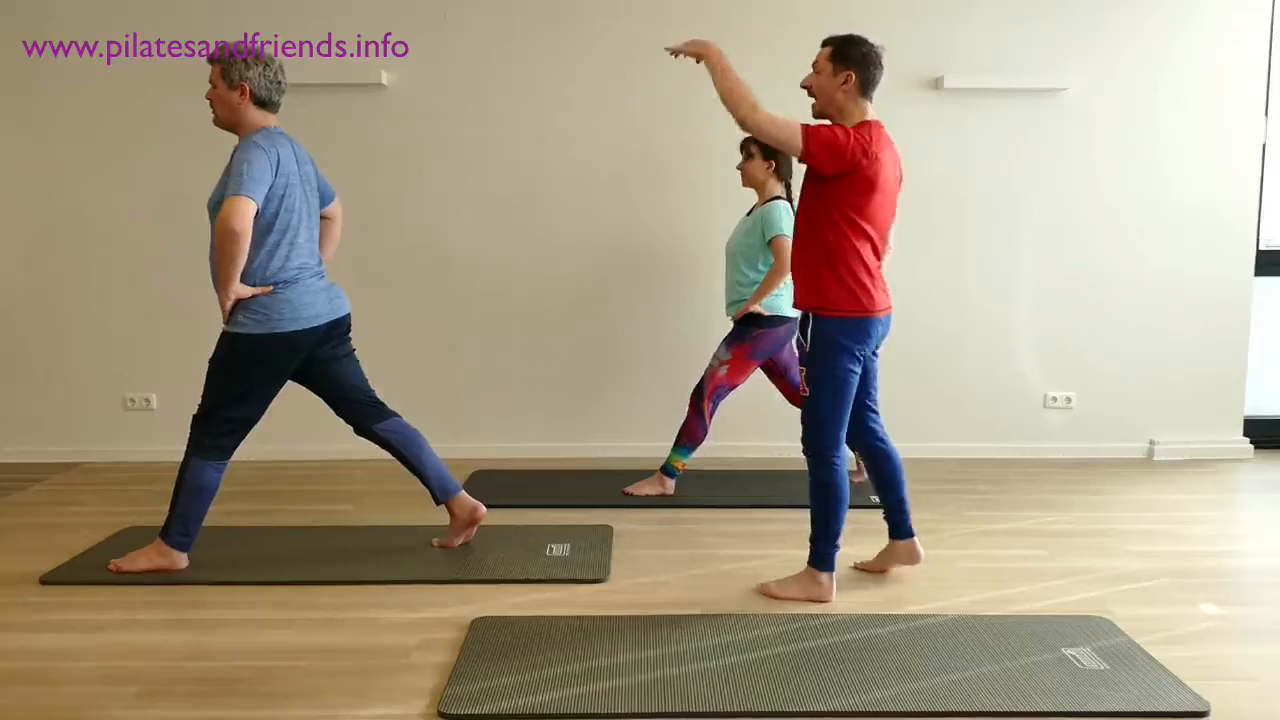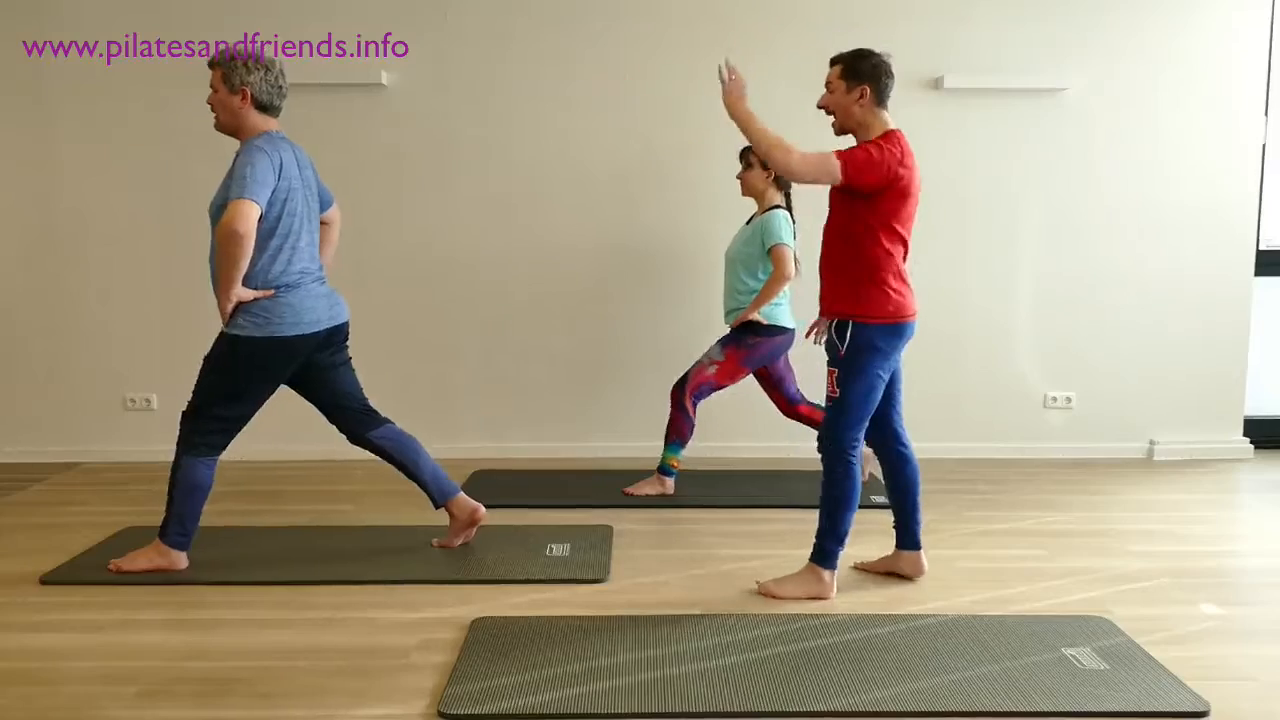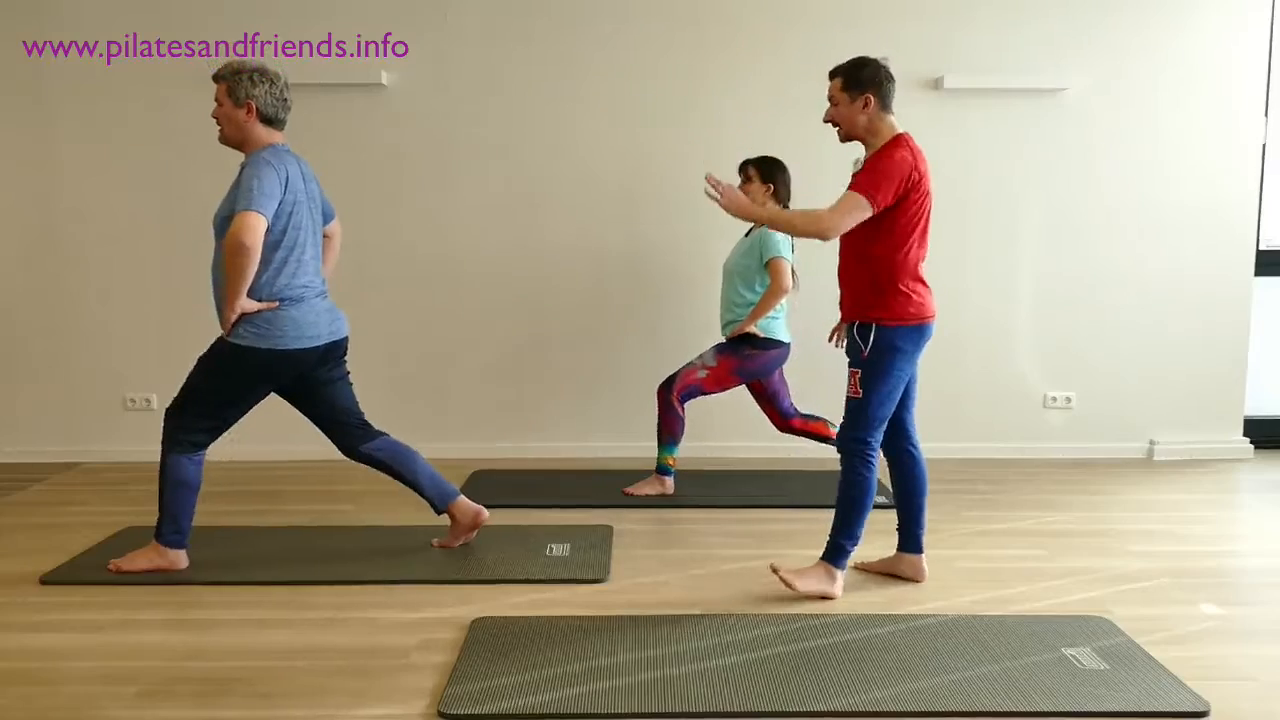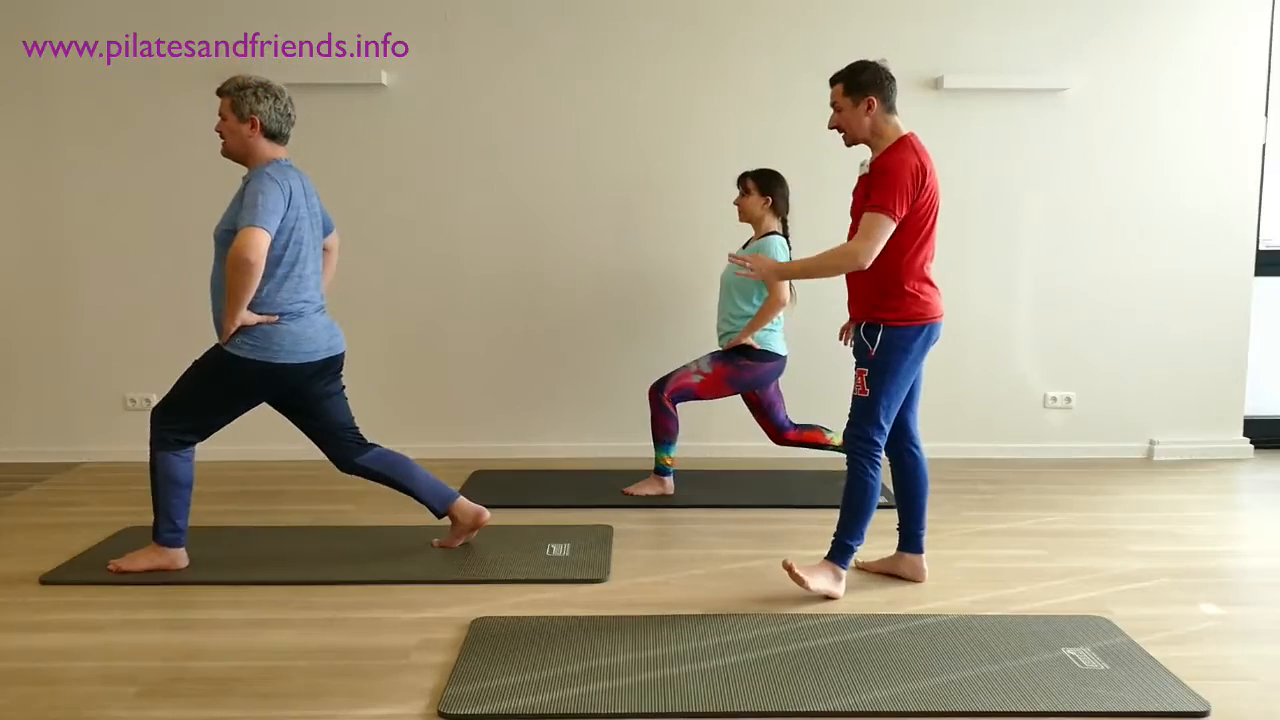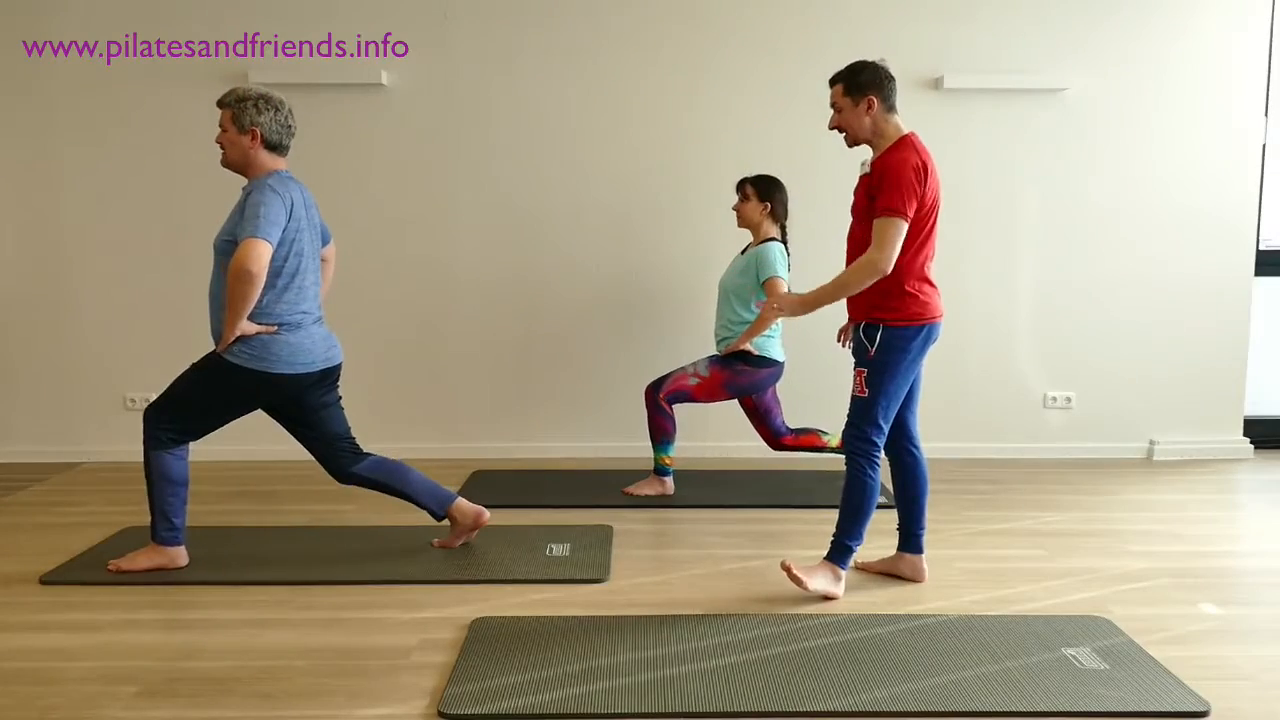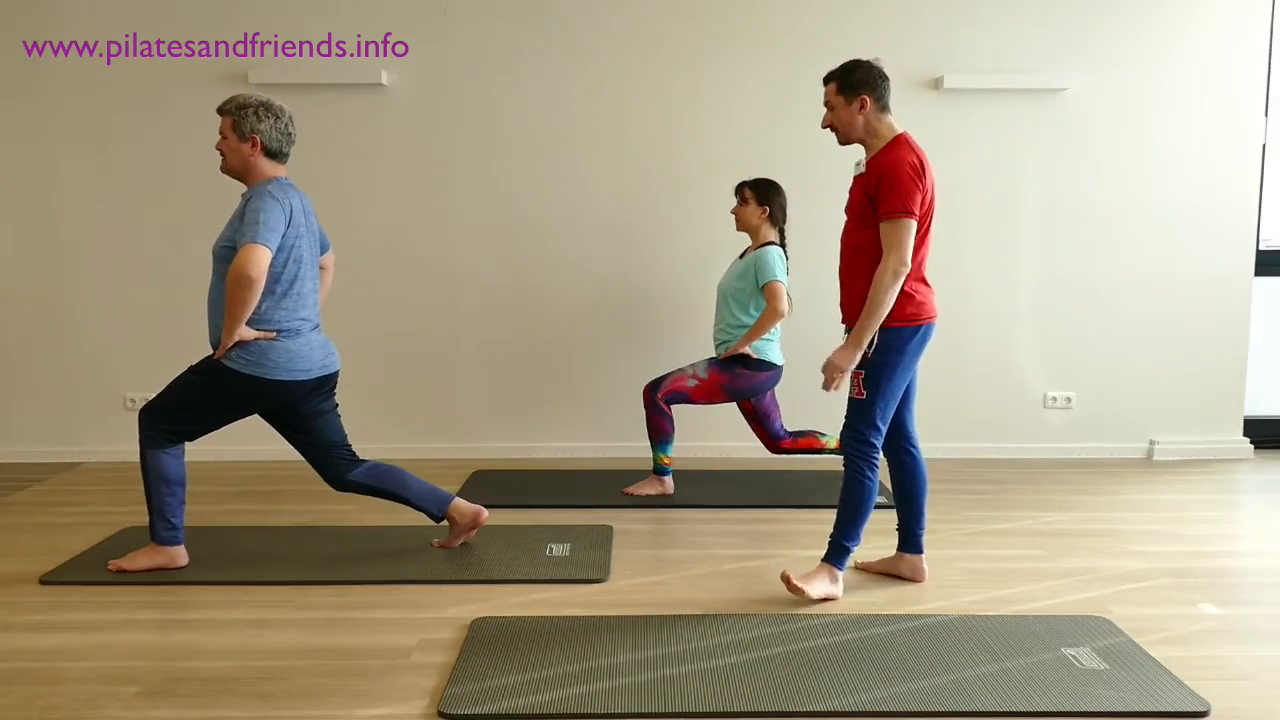
dt=0.3s
person 1, frame 1
left shoulder: (850, 145)
right shoulder: (878, 146)
left elbow: (753, 121)
left wrist: (712, 59)
left hip: (840, 319)
right hip: (864, 312)
left knee: (824, 442)
right knee: (864, 428)
left ankle: (819, 574)
right ankle: (903, 539)
person 1, frame 2
left shoulder: (881, 156)
right shoulder: (884, 153)
left elbow: (790, 164)
left wrist: (737, 107)
right wrist: (836, 307)
left hip: (868, 324)
right hip: (881, 318)
left knee: (839, 445)
right knee: (887, 435)
left ankle: (821, 571)
right ankle: (909, 551)
person 1, frame 3
left shoulder: (894, 160)
right shoulder: (889, 157)
left elbow: (831, 225)
left wrist: (749, 210)
right wrist: (855, 312)
left hip: (889, 326)
right hip: (895, 321)
left knee: (858, 443)
right knee: (898, 438)
left ankle: (831, 568)
right ankle: (911, 554)
person 1, frame 4
left shoulder: (900, 163)
right shoulder: (895, 158)
left elbow: (860, 254)
left wrist: (779, 271)
right wrist: (863, 313)
left hip: (896, 325)
right hip: (903, 321)
left knee: (864, 442)
right knee: (901, 439)
left ankle: (836, 566)
right ankle: (911, 554)
person 1, frame 5
left shoulder: (901, 163)
right shoulder: (896, 158)
left elbow: (881, 260)
left wrist: (809, 302)
right wrist: (857, 314)
left hip: (896, 325)
right hip: (900, 321)
left knee: (863, 442)
right knee: (900, 439)
left ankle: (835, 566)
right ankle: (911, 555)
person 1, frame 6
left shoulder: (897, 163)
right shoulder: (886, 159)
left elbow: (897, 264)
left wrist: (854, 343)
right wrist: (859, 333)
left hip: (892, 327)
right hip: (895, 325)
left knee: (861, 444)
right knee: (898, 440)
left ankle: (832, 569)
right ankle: (911, 554)
person 2, frame 1
left shoulder: (256, 149)
right shoulder: (291, 149)
left elbow: (235, 221)
right elbow: (332, 212)
left wrist: (229, 288)
left hip: (271, 325)
right hip: (322, 314)
left knee: (213, 433)
right knee: (369, 414)
left ankle: (171, 548)
right ankle: (458, 502)
person 2, frame 2
left shoulder: (259, 154)
right shoulder: (292, 154)
left elbow: (239, 224)
right elbow: (330, 217)
left wrist: (229, 291)
left hip: (269, 329)
right hip: (321, 320)
left knee: (201, 431)
right knee: (363, 422)
left ankle: (170, 548)
right ankle: (458, 504)
person 2, frame 3
left shoulder: (264, 166)
right shoulder: (295, 166)
left elbow: (245, 237)
right elbow: (332, 230)
left wrist: (233, 302)
left hip: (268, 339)
right hip: (319, 334)
left knee: (184, 429)
right knee: (356, 435)
left ankle: (169, 548)
right ankle: (459, 508)
person 2, frame 4
left shoulder: (268, 181)
right shoulder: (296, 181)
left elbow: (248, 252)
right elbow: (330, 243)
left wrist: (233, 315)
left hip: (264, 351)
right hip: (316, 347)
left knee: (170, 426)
right knee: (351, 450)
left ankle: (168, 547)
right ankle: (460, 509)
person 2, frame 5
left shoulder: (268, 192)
right shoulder: (294, 192)
left elbow: (250, 262)
right elbow: (326, 253)
left wrist: (234, 324)
left hip: (262, 359)
right hip: (312, 357)
left knee: (163, 426)
right knee: (347, 461)
left ankle: (168, 546)
right ankle: (460, 510)
person 2, frame 6
left shoulder: (267, 199)
right shoulder: (292, 198)
left elbow: (249, 268)
right elbow: (325, 261)
left wrist: (232, 330)
left hip: (260, 365)
right hip: (309, 364)
left knee: (158, 425)
right knee: (344, 468)
left ankle: (168, 546)
right ankle: (457, 510)
person 3, frame 1
left shoulder: (775, 209)
right shoulder: (760, 209)
left elbow: (786, 262)
left wrist: (752, 303)
left hip: (765, 323)
right hip: (767, 323)
left knee: (706, 394)
right knee: (799, 393)
left ankle: (665, 478)
person 3, frame 2
left shoulder: (775, 218)
right shoulder: (760, 218)
left elbow: (785, 271)
left wrist: (751, 310)
left hip: (762, 331)
right hip: (766, 332)
left knee: (686, 390)
right knee: (794, 404)
left ankle: (664, 478)
person 3, frame 3
left shoulder: (772, 233)
right shoulder: (759, 231)
left elbow: (782, 285)
left wrist: (748, 323)
left hip: (759, 345)
right hip: (760, 345)
left knee: (671, 391)
right knee: (788, 418)
left ankle: (663, 478)
person 3, frame 4
left shoulder: (771, 245)
right shoulder: (757, 243)
left elbow: (780, 297)
left wrist: (745, 335)
left hip: (755, 356)
right hip: (756, 357)
left knee: (662, 392)
right knee: (783, 431)
left ankle: (662, 479)
person 3, frame 5
left shoulder: (769, 251)
right shoulder: (754, 248)
left wrist: (742, 341)
left hip: (753, 362)
right hip: (753, 362)
left knee: (659, 393)
right knee: (780, 437)
left ankle: (662, 479)
person 3, frame 6
left shoulder: (768, 255)
right shoulder: (752, 252)
left elbow: (778, 308)
left wrist: (741, 345)
left hip: (752, 365)
right hip: (751, 366)
left knee: (656, 393)
right knee: (779, 441)
left ankle: (661, 478)
